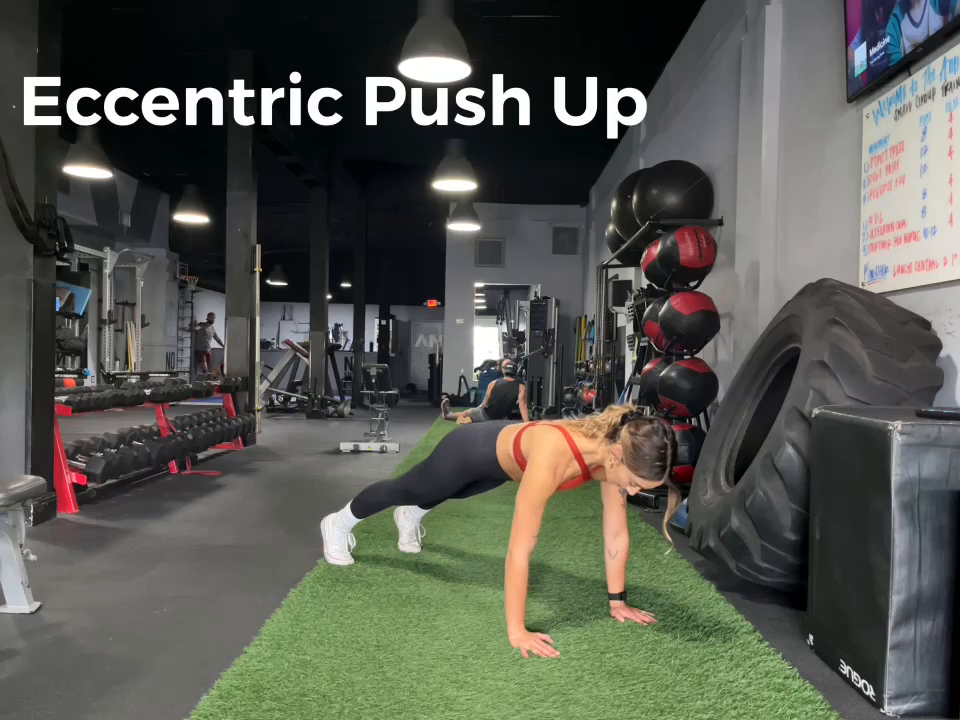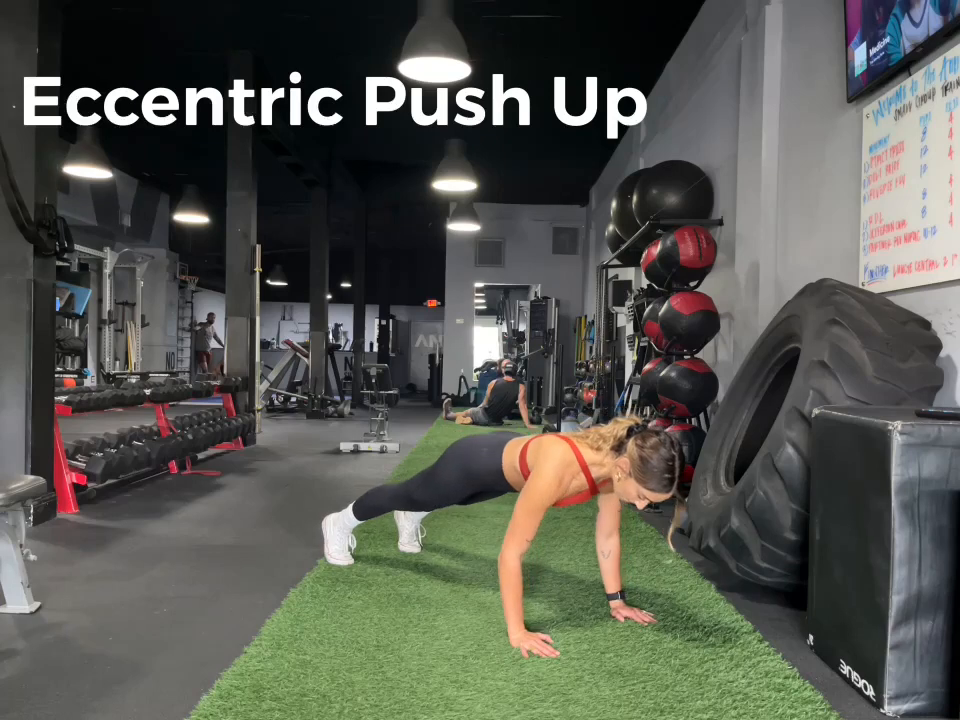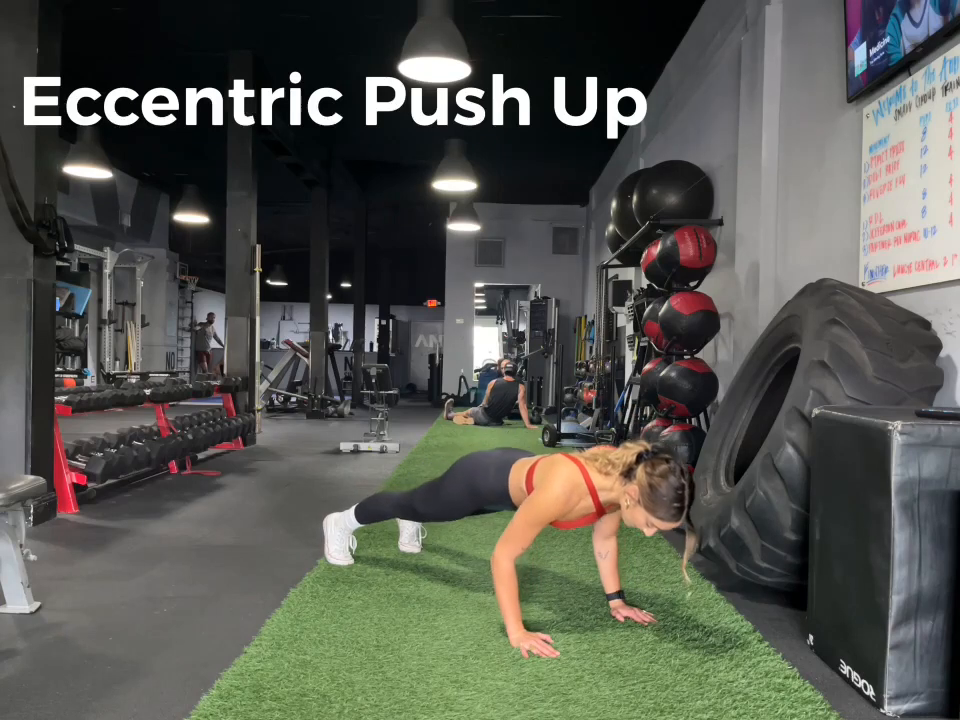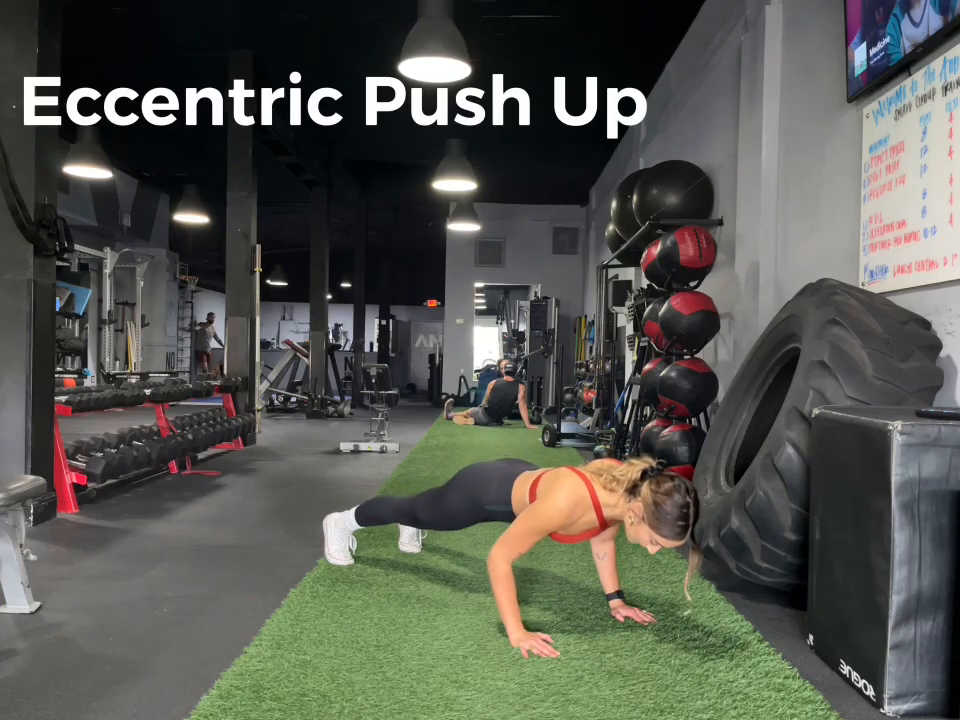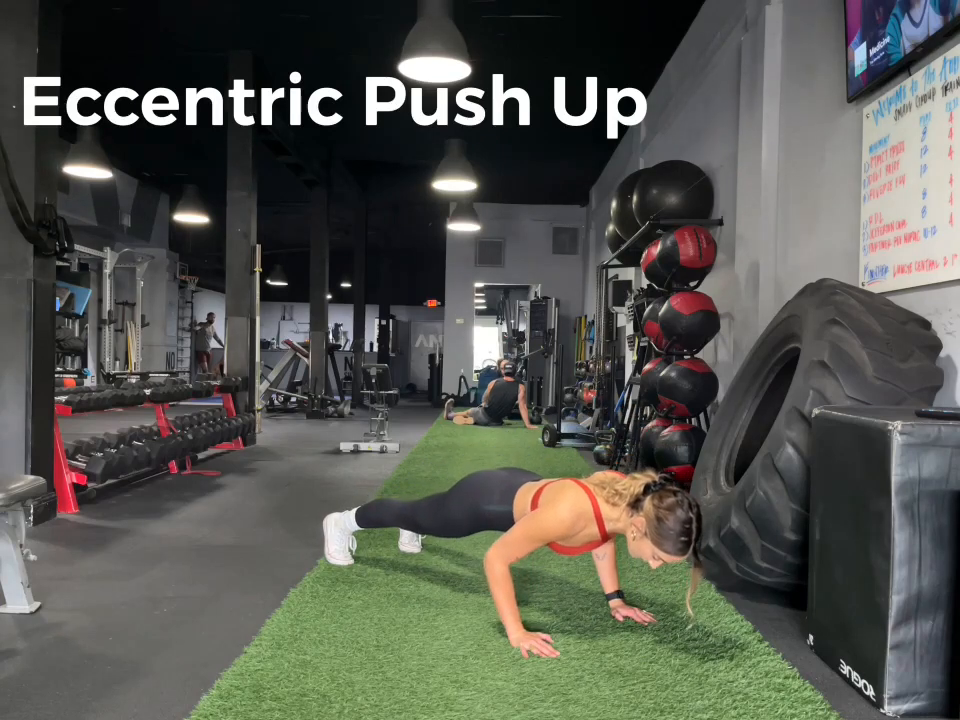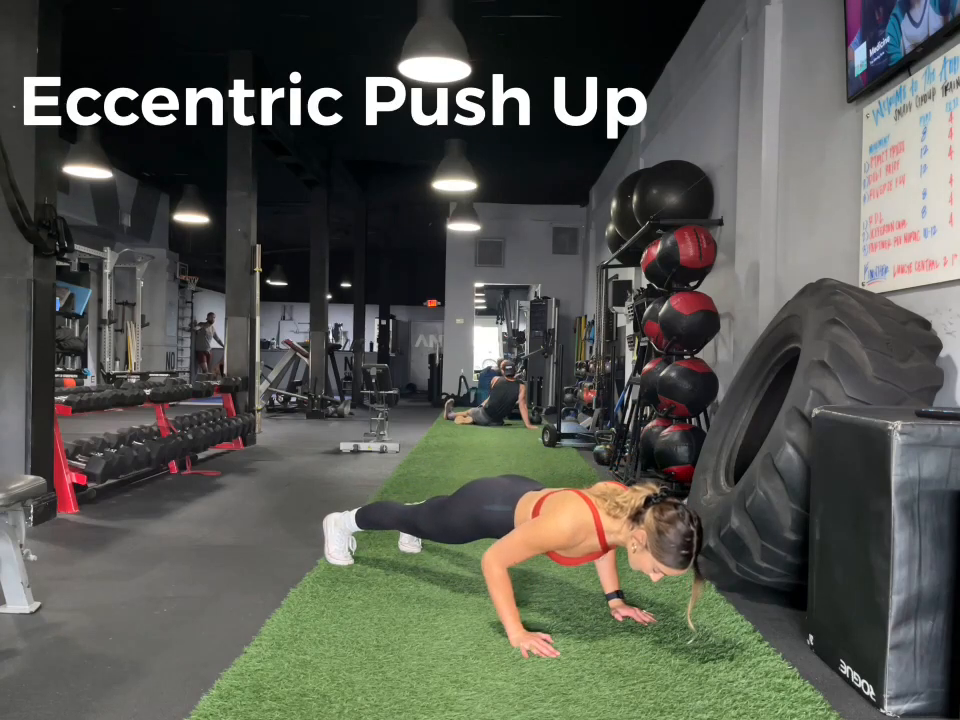
dt=0.3s
person 1, frame 1
left shoulder: (615, 451)
right shoulder: (553, 456)
left elbow: (617, 533)
right elbow: (520, 551)
left wrist: (618, 600)
right wrist: (516, 631)
left hip: (504, 453)
right hip: (472, 451)
left knee: (447, 496)
right knee: (405, 490)
left ankle: (409, 518)
right ankle: (338, 522)
person 1, frame 2
left shoulder: (617, 461)
right shoulder: (559, 467)
left elbow: (608, 535)
right elbow: (511, 552)
left wrist: (615, 599)
right wrist: (516, 631)
left hip: (510, 458)
right hip: (476, 462)
right knee: (409, 496)
left ankle: (410, 524)
right ankle: (340, 522)
person 1, frame 3
left shoulder: (626, 479)
right shoulder: (565, 488)
left elbow: (604, 538)
right elbow: (503, 556)
left wrist: (616, 599)
right wrist: (517, 632)
left hip: (515, 471)
right hip: (483, 480)
right knee: (411, 504)
left ankle: (412, 523)
right ankle: (341, 522)
person 1, frame 4
left shoulder: (628, 489)
right shoulder: (569, 500)
left elbow: (602, 538)
right elbow: (499, 558)
left wrist: (615, 599)
right wrist: (517, 632)
left hip: (519, 481)
right hip: (484, 491)
right knee: (412, 511)
left ankle: (411, 530)
right ankle: (341, 522)
person 1, frame 5
left shoulder: (632, 500)
right shoulder: (570, 512)
left elbow: (602, 540)
right elbow: (495, 559)
left wrist: (614, 598)
right wrist: (516, 631)
left hip: (520, 489)
right hip: (486, 500)
right knee: (416, 517)
left ankle: (412, 530)
right ankle: (341, 522)
person 1, frame 6
left shoulder: (633, 510)
right shoulder: (571, 523)
right elbow: (493, 561)
left wrist: (615, 599)
right wrist: (516, 632)
left hip: (522, 497)
right hip: (486, 509)
right knee: (414, 521)
left ankle: (417, 509)
right ankle: (342, 522)
